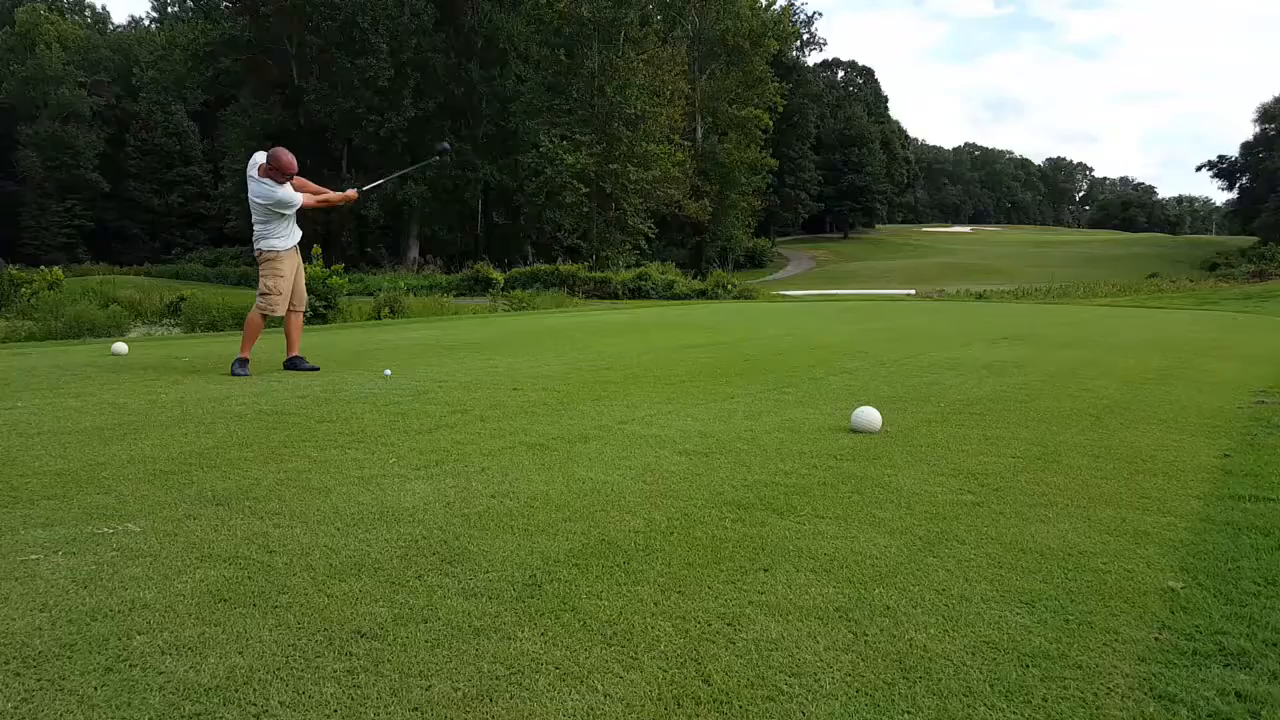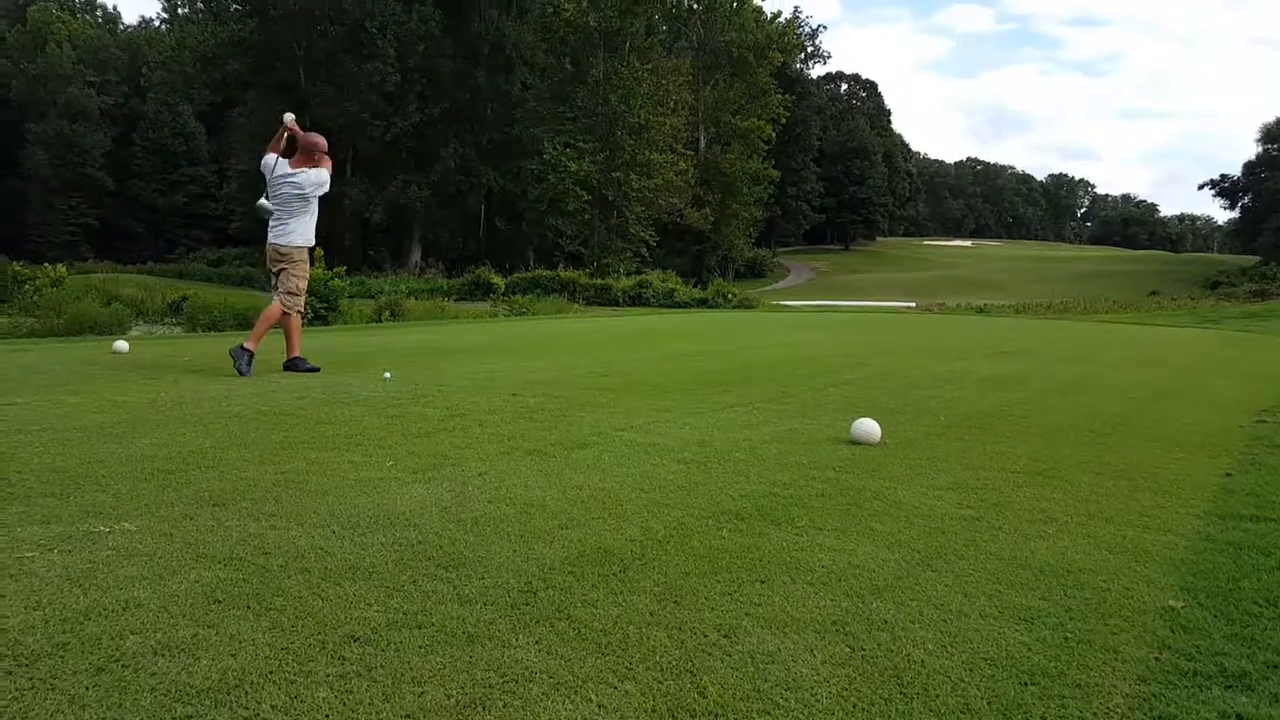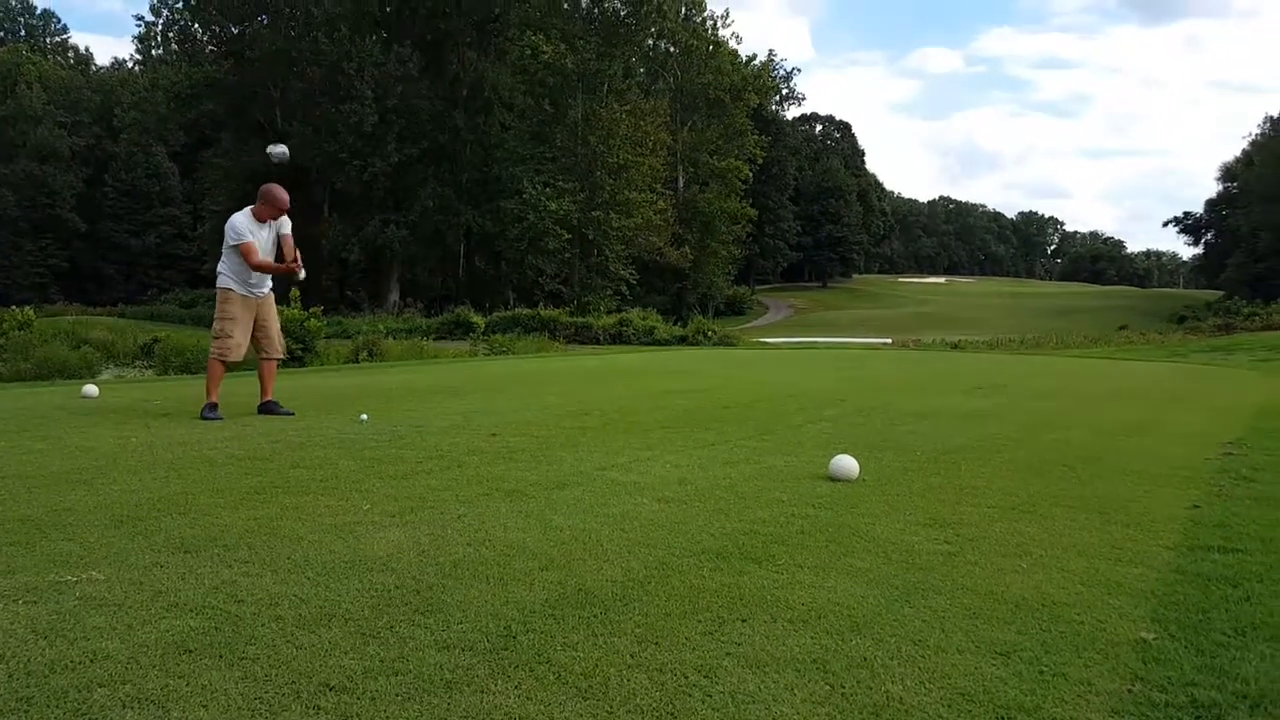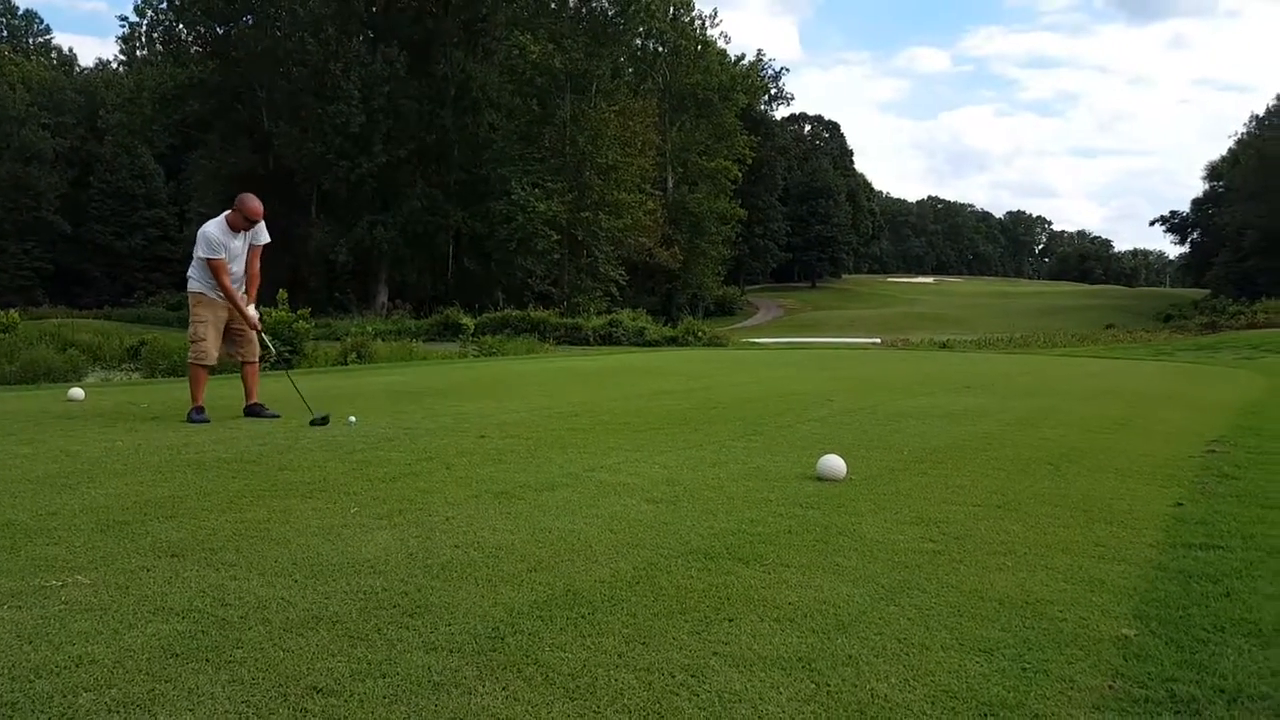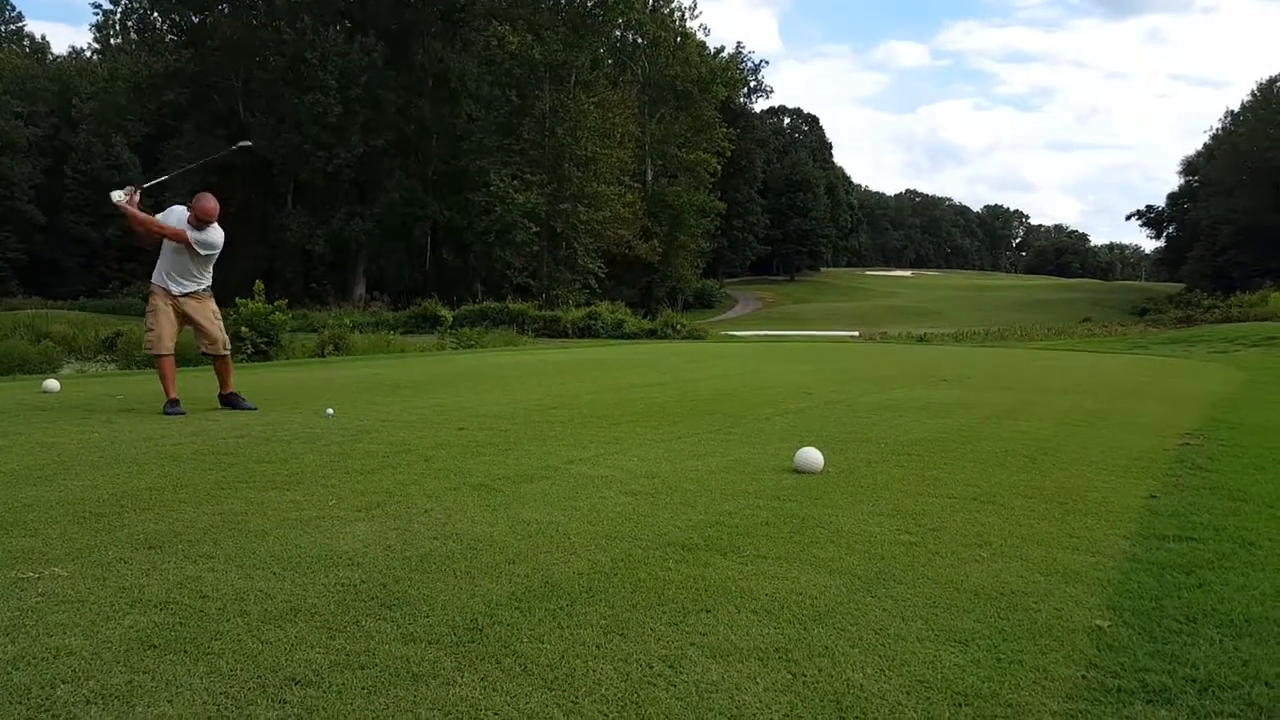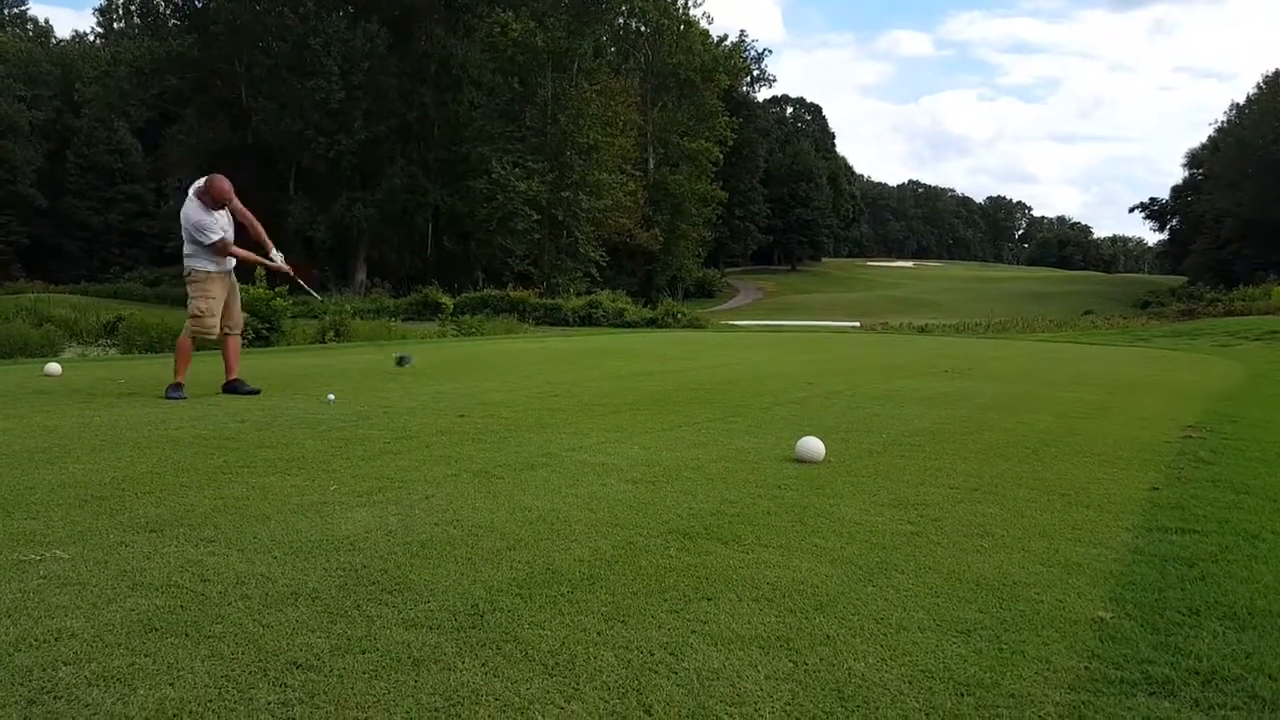
dt=0.7s
person 1, frame 1
left shoulder: (259, 159)
right shoulder: (278, 196)
left elbow: (294, 182)
right elbow: (316, 201)
left wrist: (328, 192)
right wrist: (345, 197)
left hip: (289, 246)
right hip: (275, 251)
left knee: (296, 303)
right knee: (267, 304)
left ankle: (293, 357)
right ankle: (242, 359)
person 1, frame 2
left shoulder: (273, 167)
right shoulder: (317, 179)
left elbow: (270, 153)
right elbow: (328, 163)
left wrist: (283, 132)
right wrist: (298, 132)
left hip: (277, 244)
right hip: (294, 249)
left knee: (294, 303)
right knee: (285, 301)
left ankle: (293, 358)
right ankle: (246, 348)
person 1, frame 3
left shoulder: (281, 220)
right shoulder: (238, 222)
left elbow: (289, 248)
right elbow: (254, 262)
left wrist: (294, 263)
right wrist: (283, 268)
left hip: (264, 291)
right hip: (234, 291)
left knee: (272, 346)
right knee: (225, 347)
left ankle: (267, 401)
right ankle: (211, 403)
person 1, frame 4
left shoulder: (257, 226)
right shoulder: (210, 233)
left elbow: (253, 265)
right elbow: (222, 279)
left wrist: (251, 304)
right wrist: (245, 314)
left hip: (237, 294)
right hip: (206, 294)
left knee: (250, 348)
right knee: (203, 351)
left ankle: (252, 404)
right ankle: (197, 407)
person 1, frame 5
left shoulder: (214, 238)
right shoulder: (174, 212)
left elbow: (159, 229)
right elbow: (146, 232)
left wrist: (129, 210)
right wrist: (132, 209)
left hip: (196, 295)
right hip: (162, 290)
left knee: (218, 342)
right knee: (161, 344)
left ankle: (228, 394)
right ankle: (172, 399)
person 1, frame 6
left shoulder: (206, 183)
right shoulder: (196, 218)
left elbow: (244, 216)
right elbow: (229, 250)
left wrist: (270, 248)
right wrist: (268, 264)
left hip: (225, 269)
right hip: (205, 272)
left knee: (232, 325)
right knee: (197, 326)
left ankle: (232, 380)
right ankle: (177, 382)
